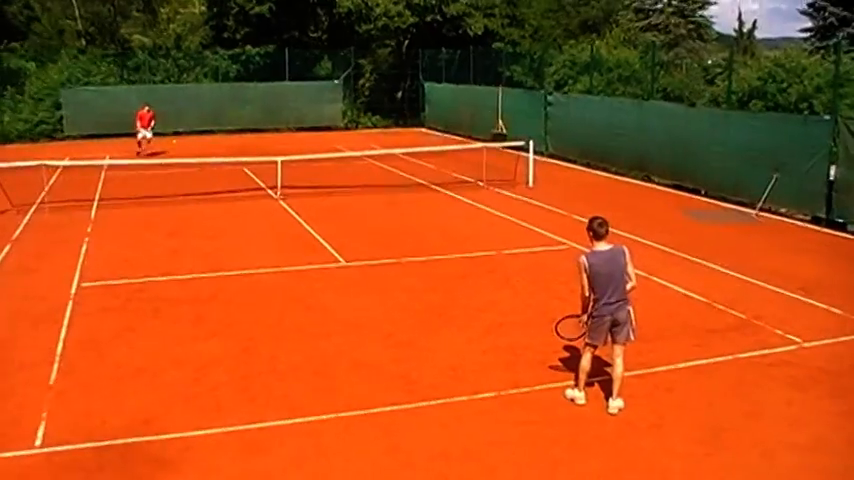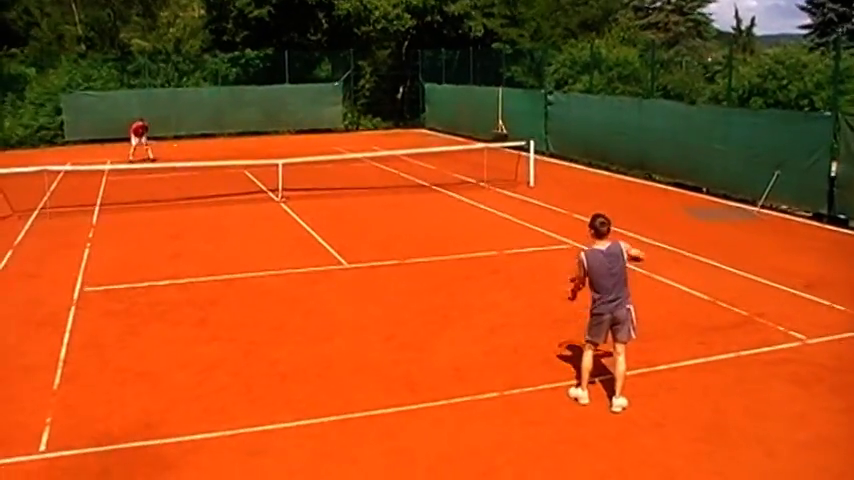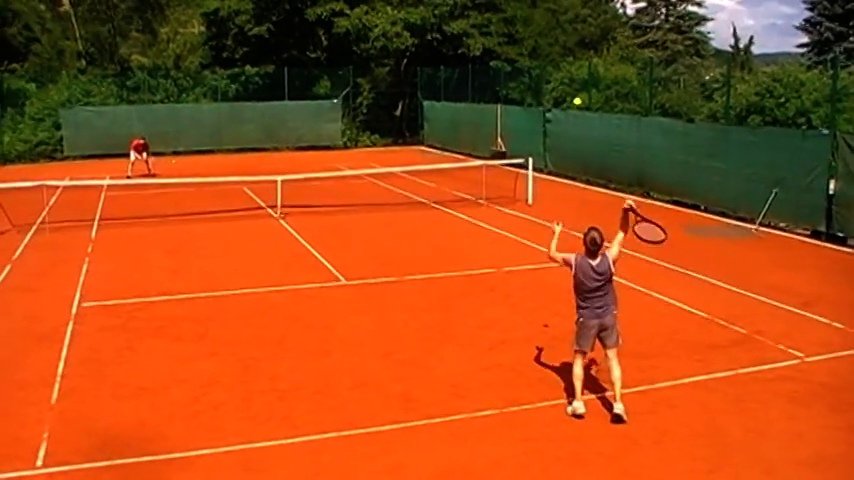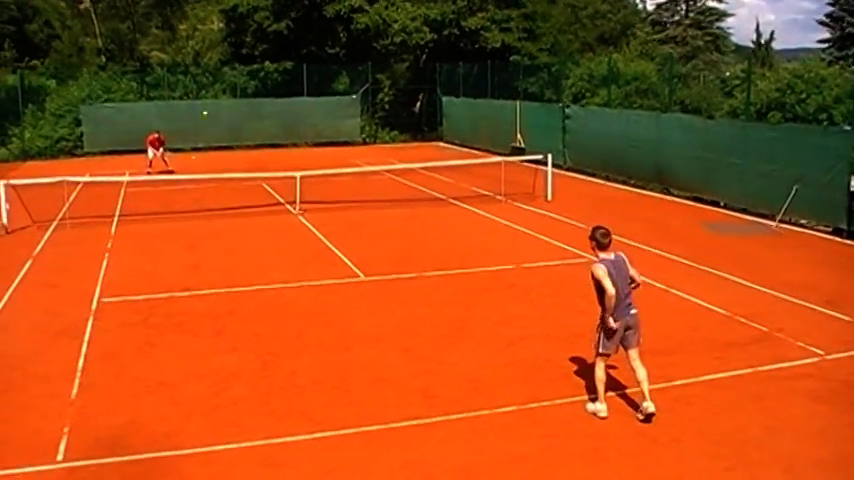
dt=0.7s
person 1, frame 1
left shoulder: (585, 260)
right shoulder: (623, 251)
left elbow: (586, 293)
right elbow: (632, 282)
left wrist: (584, 313)
left hip: (600, 313)
right hip: (622, 310)
left knee: (588, 351)
right knee: (618, 356)
left ankle: (579, 391)
right ankle: (614, 400)
person 1, frame 2
left shoulder: (585, 256)
right shoulder: (621, 247)
left elbow: (581, 282)
right elbow: (641, 256)
left wrist: (574, 291)
left hip: (600, 311)
right hip: (622, 308)
left knee: (589, 349)
right knee: (620, 353)
left ankle: (582, 391)
right ankle: (618, 398)
person 1, frame 3
left shoulder: (575, 262)
right shoulder: (609, 259)
left elbow: (552, 253)
right elbow: (621, 234)
left wrist: (556, 233)
right wrist: (625, 212)
left hip: (586, 319)
right hip: (609, 317)
left knee: (579, 360)
right knee: (613, 360)
left ankle: (578, 403)
right ankle: (617, 405)
person 1, frame 4
left shoulder: (598, 267)
right shoulder: (621, 257)
left elbow: (610, 292)
right elbow: (637, 281)
left wrist: (607, 317)
left hip: (613, 321)
right hip: (631, 315)
left knee: (600, 362)
right knee: (635, 360)
left ankle: (600, 405)
right ankle: (647, 403)
